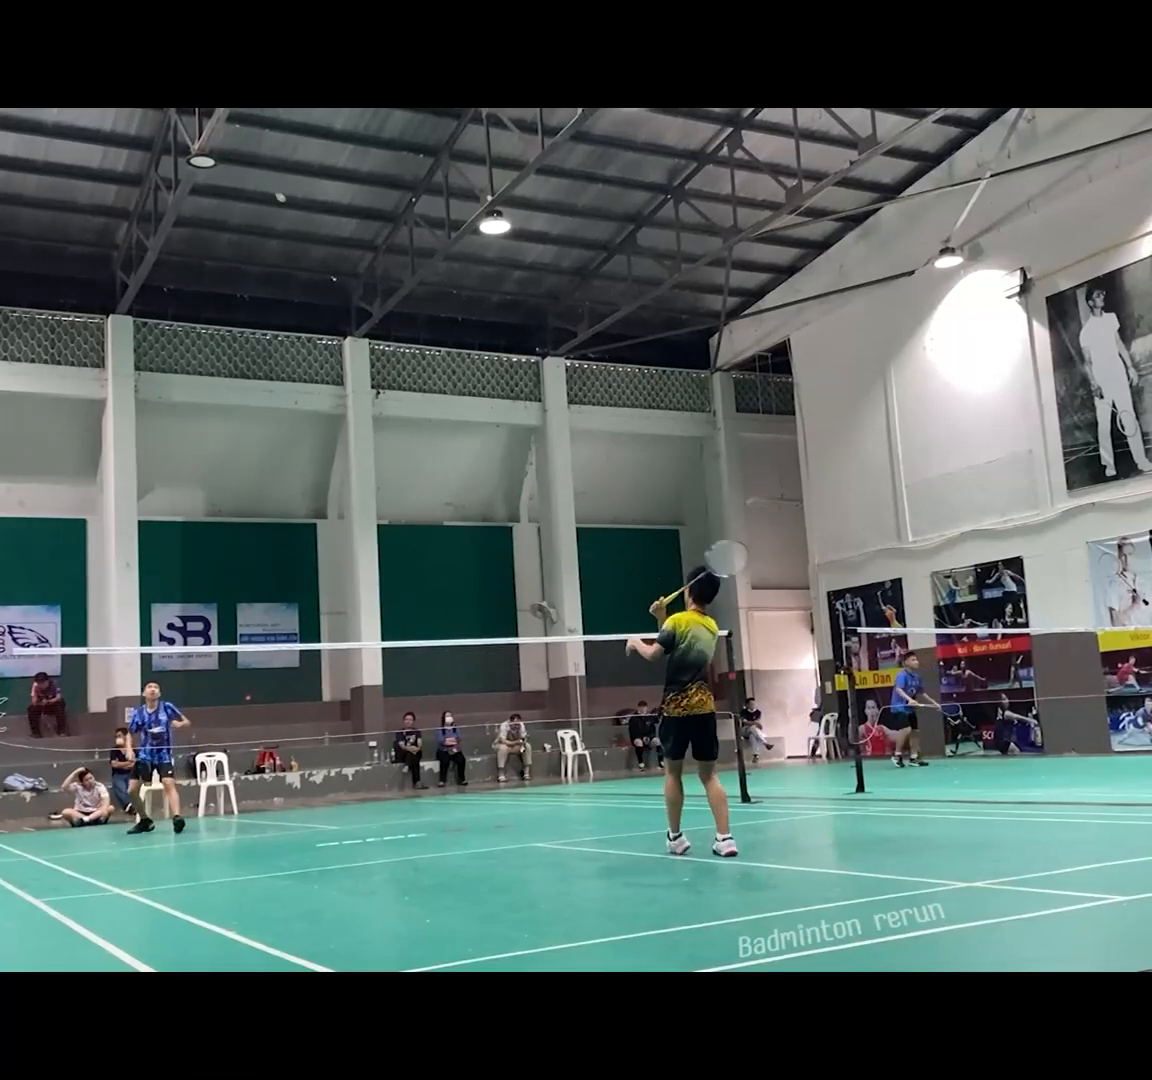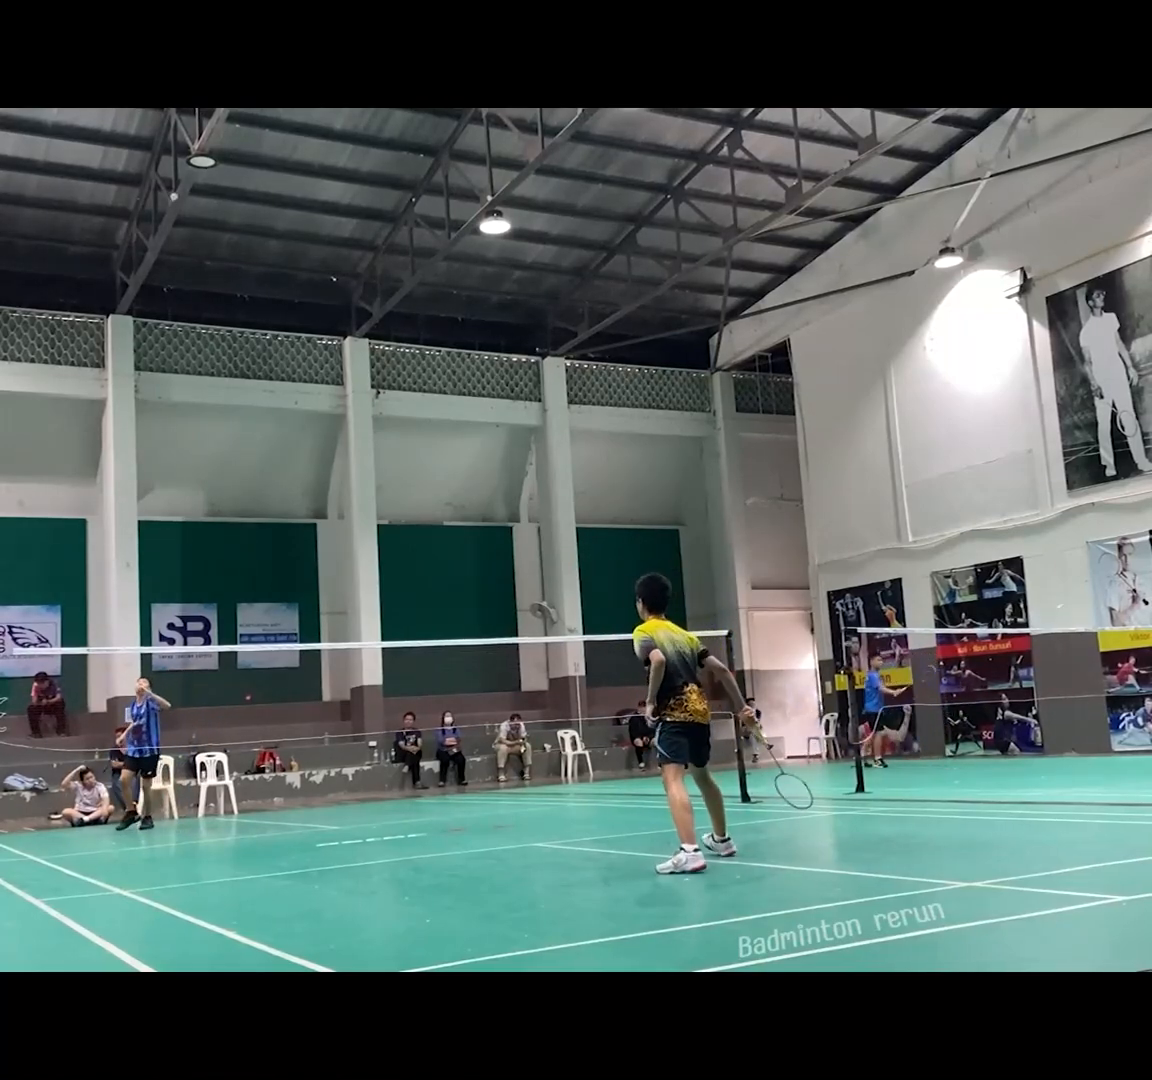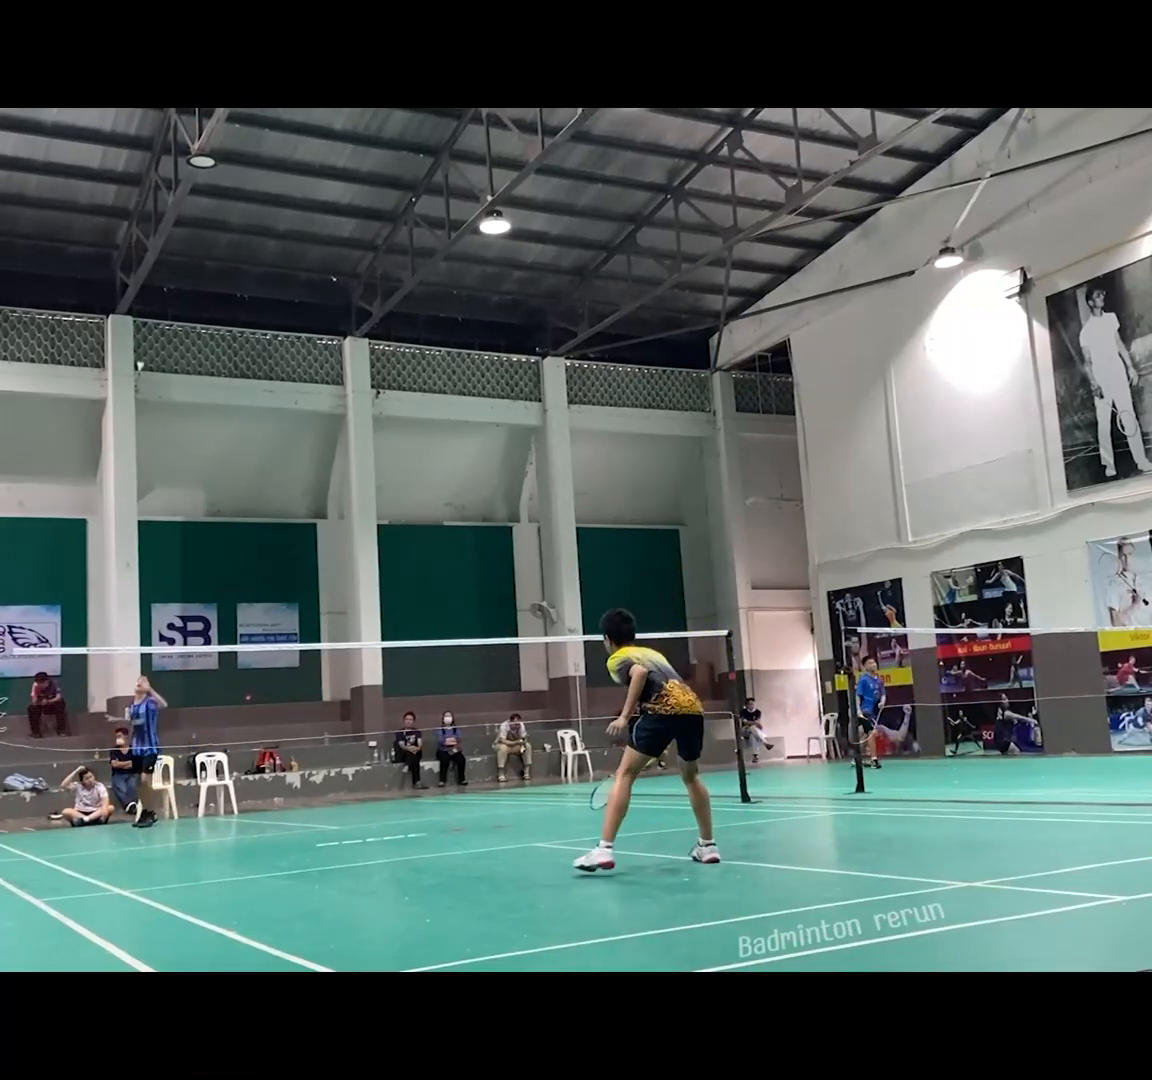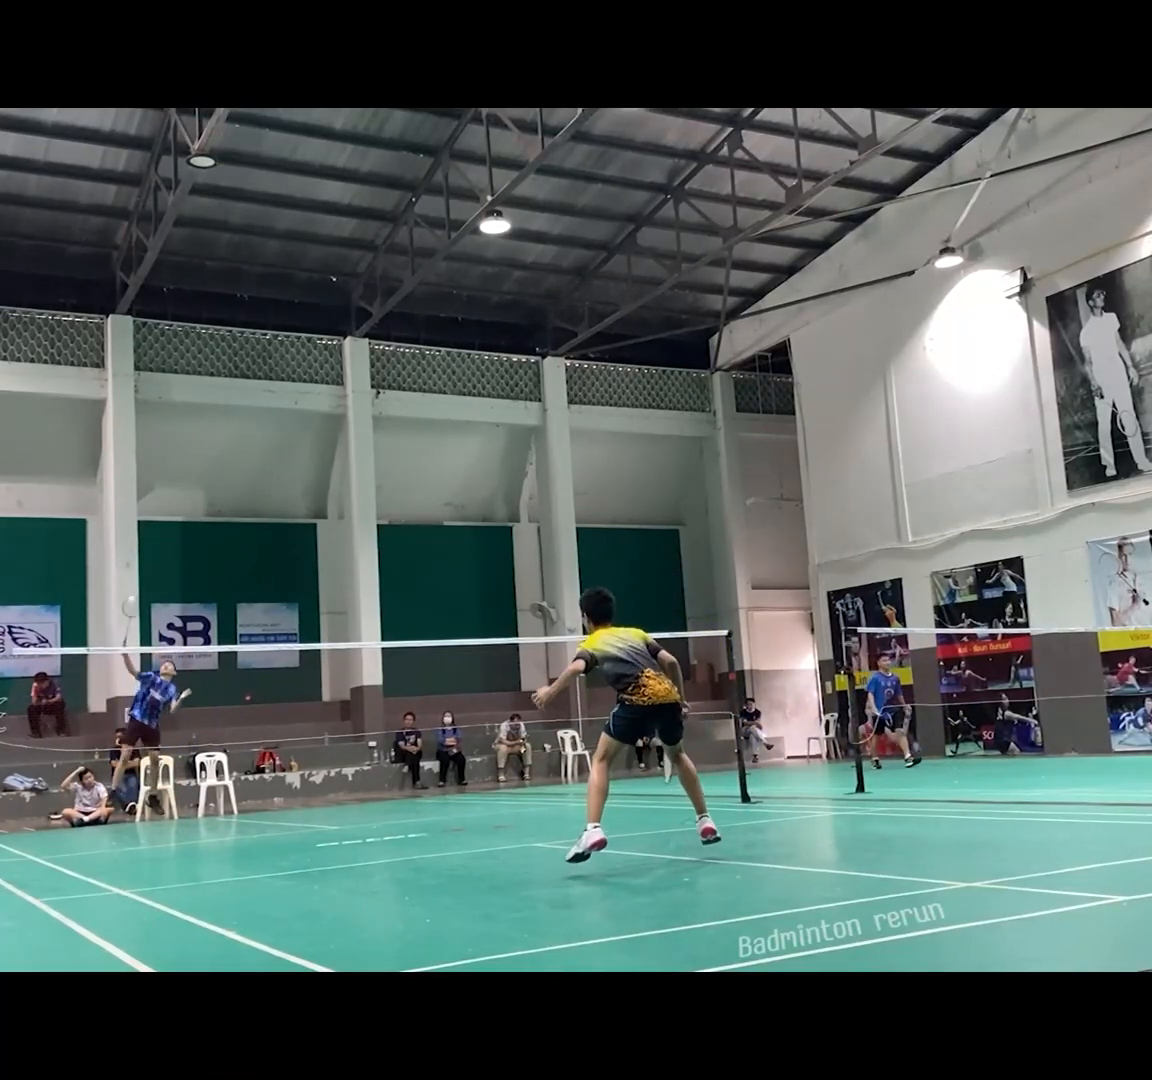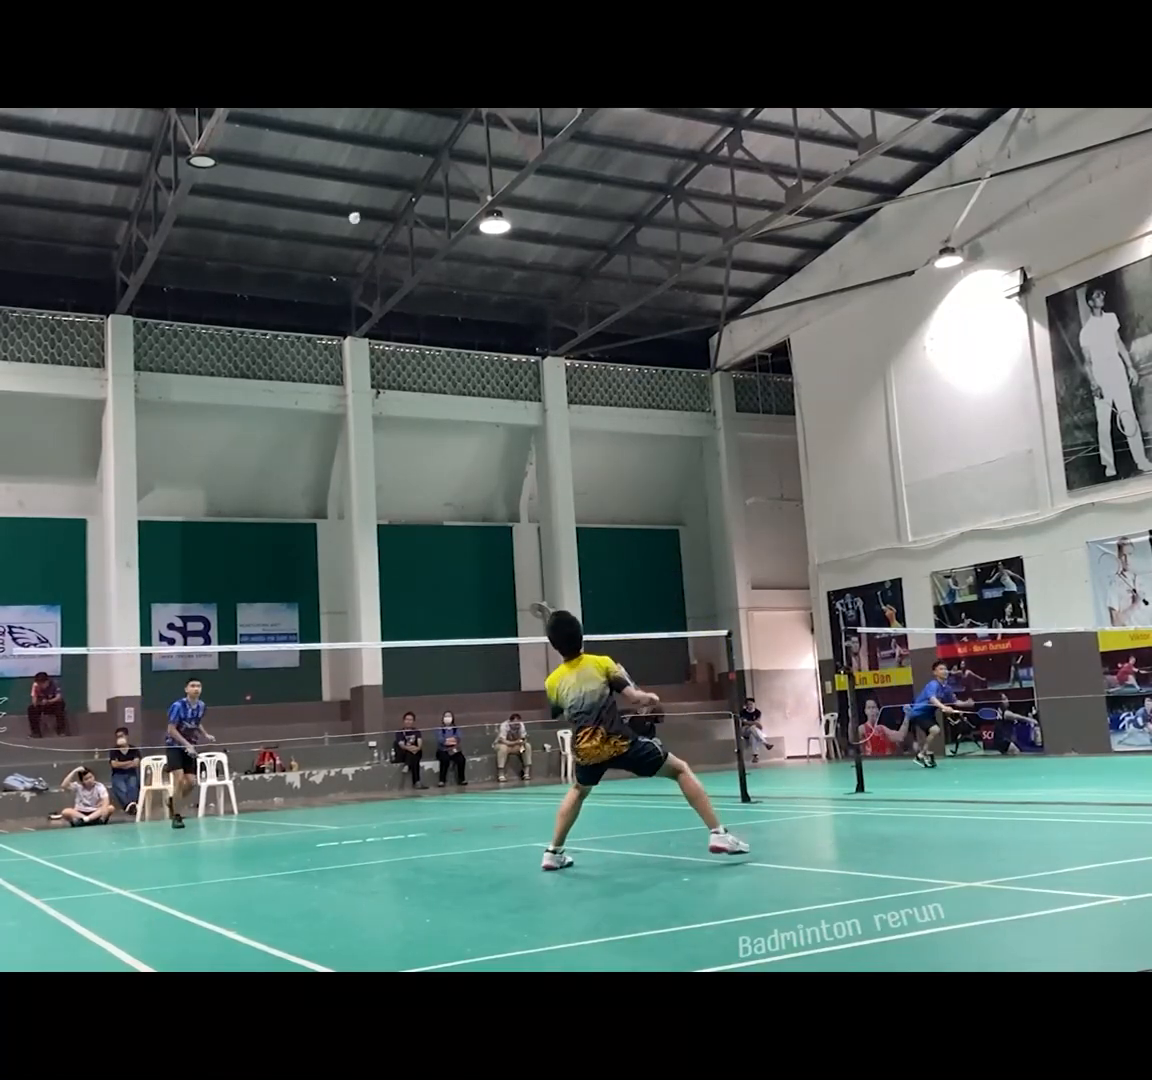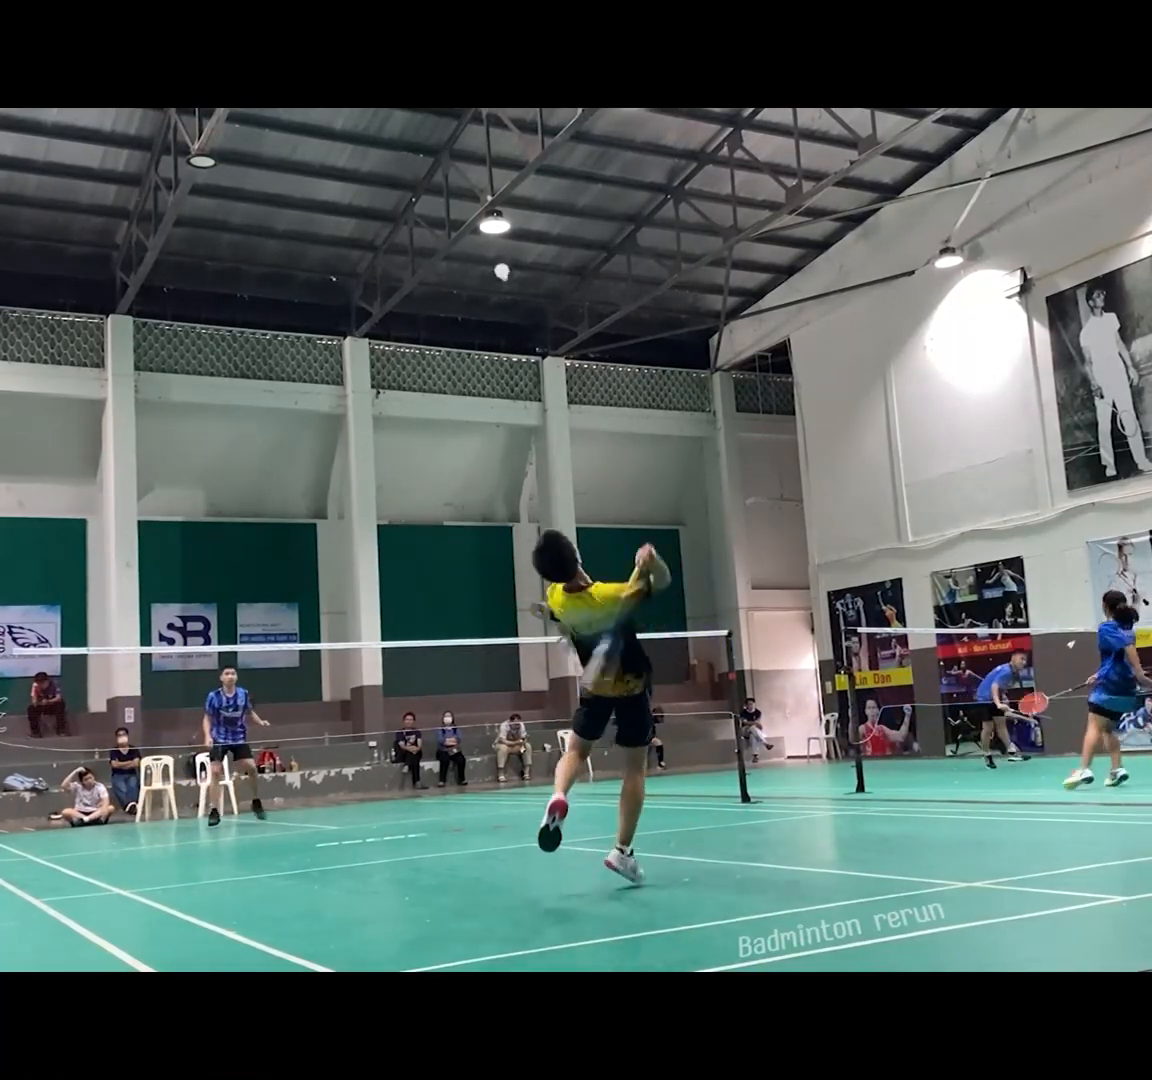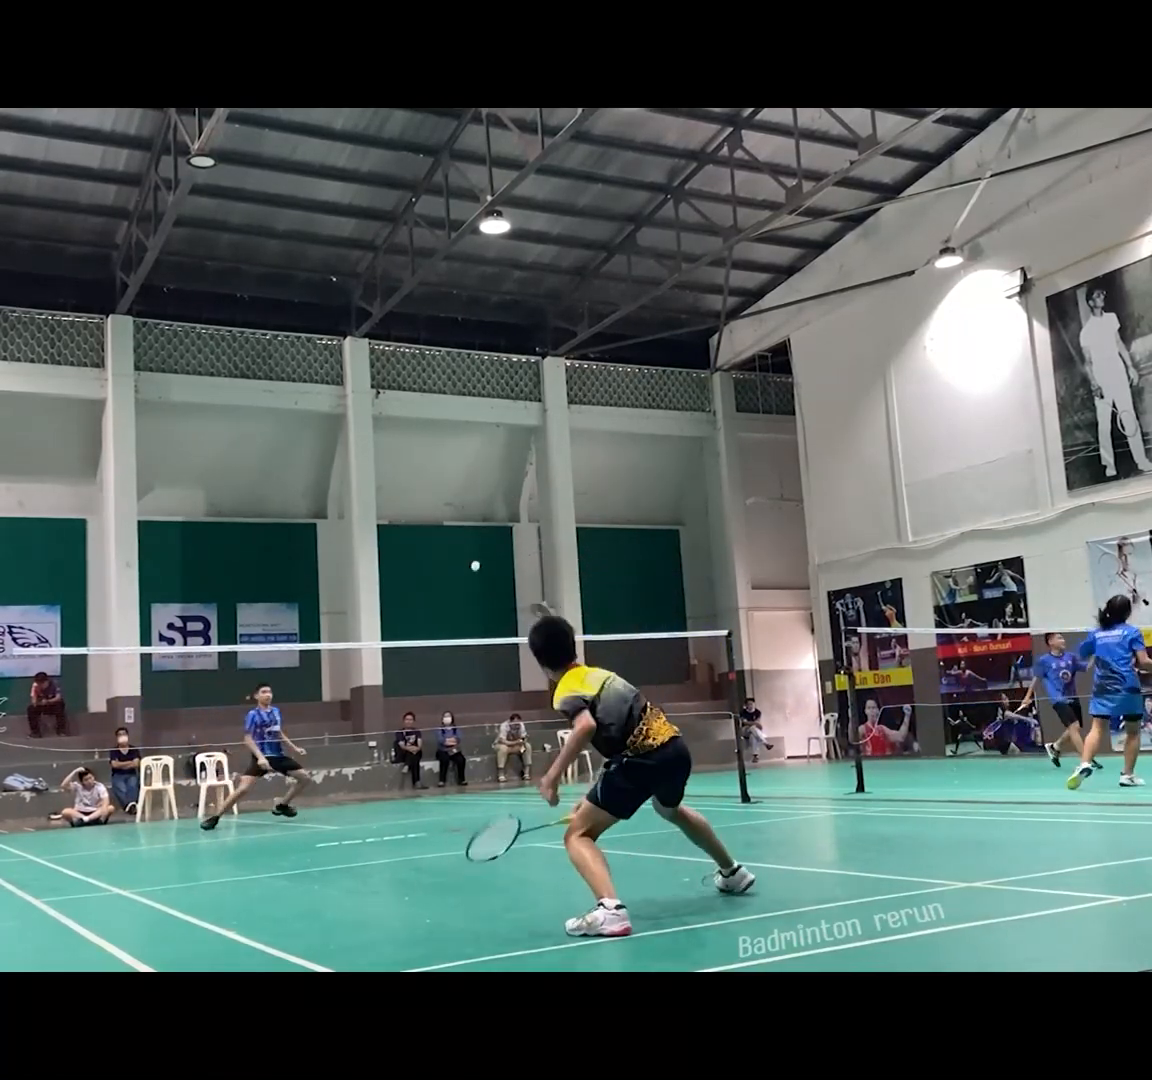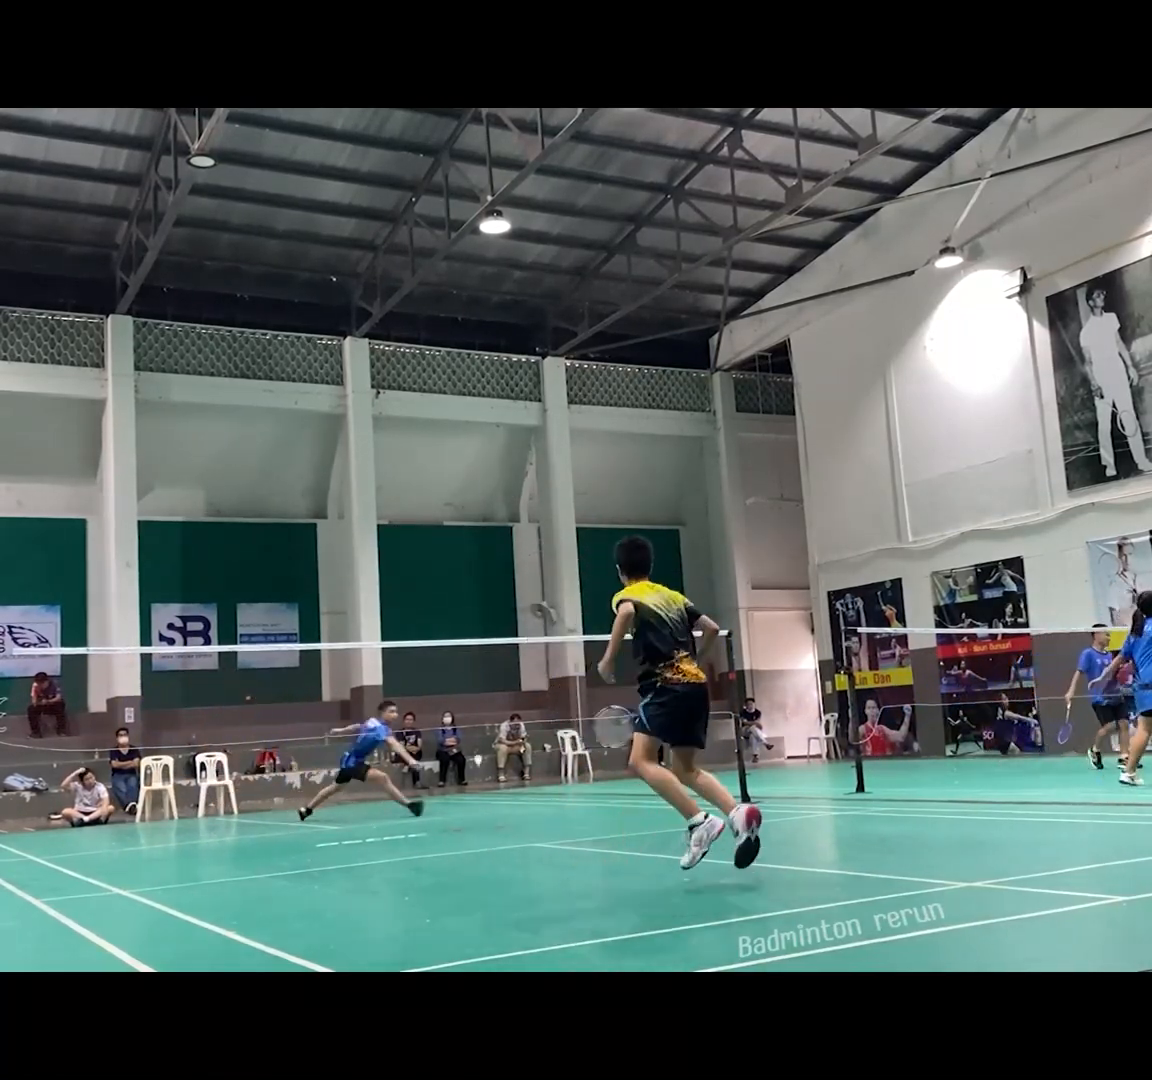
dt=0.5s
person 1, frame 1
left shoulder: (676, 621)
right shoulder: (712, 628)
left elbow: (652, 653)
left wrist: (636, 643)
right wrist: (662, 616)
left hip: (678, 706)
right hip: (705, 707)
left knee: (673, 770)
right knee: (708, 774)
left ankle: (676, 837)
right ankle: (725, 838)
person 1, frame 2
left shoulder: (644, 632)
right shoulder: (685, 634)
left elbow: (658, 661)
right elbow: (719, 670)
left wrist: (650, 700)
right wrist: (741, 706)
left hip: (674, 714)
right hip: (699, 711)
left knee: (673, 780)
right knee: (702, 776)
left ankle: (690, 852)
right ankle: (722, 840)
person 1, frame 3
left shoulder: (616, 659)
right shoulder: (654, 654)
left elbow: (638, 674)
left wrist: (624, 717)
left hip: (661, 710)
right hip: (693, 708)
left knee: (624, 776)
right knee: (691, 775)
left ankle: (605, 847)
right ankle: (706, 845)
person 1, frame 4
left shoulder: (591, 644)
right shoulder: (637, 634)
left elbow: (576, 668)
right elbow: (670, 661)
left wrist: (551, 692)
right wrist: (680, 699)
left hip: (636, 700)
right hip: (666, 696)
left knee: (600, 762)
right knee: (677, 755)
left ankle: (593, 830)
right ankle: (704, 820)
person 1, frame 5
left shoulder: (553, 682)
right shoulder: (603, 665)
right elbow: (634, 698)
right wrist: (648, 696)
left hip: (585, 751)
right hip: (619, 745)
left knee: (578, 791)
right knee: (683, 772)
left ankle: (554, 853)
right ankle: (718, 834)
person 1, frame 6
left shoulder: (556, 600)
right shoulder: (614, 596)
right elbow: (662, 581)
right wrist: (650, 562)
left hip: (595, 688)
right hip: (630, 691)
left knee: (575, 752)
right knee: (634, 771)
left ankle: (558, 797)
right ankle: (622, 852)
person 1, frame 7
left shoulder: (566, 693)
right shoulder: (599, 674)
left elbow: (586, 726)
left wrist: (554, 775)
left hip: (640, 757)
right hip: (675, 747)
left knee: (577, 835)
right knee: (673, 810)
left ankle: (610, 911)
right ankle: (732, 870)
person 1, frame 8
left shoulder: (625, 596)
right shoulder: (674, 597)
left elbow: (625, 613)
right elbow: (711, 629)
left wrist: (608, 658)
left hip: (665, 685)
right hip: (696, 684)
left knee: (642, 762)
right knee: (687, 770)
left ankle: (700, 821)
right ankle: (739, 813)
